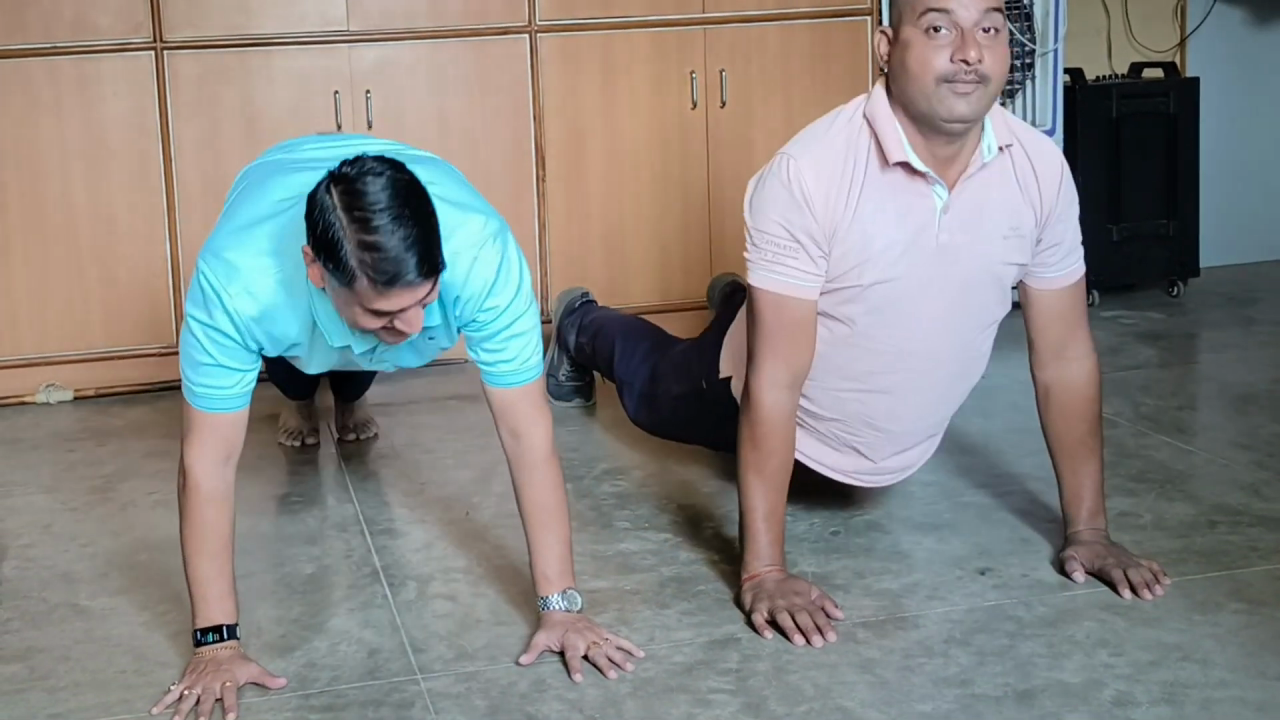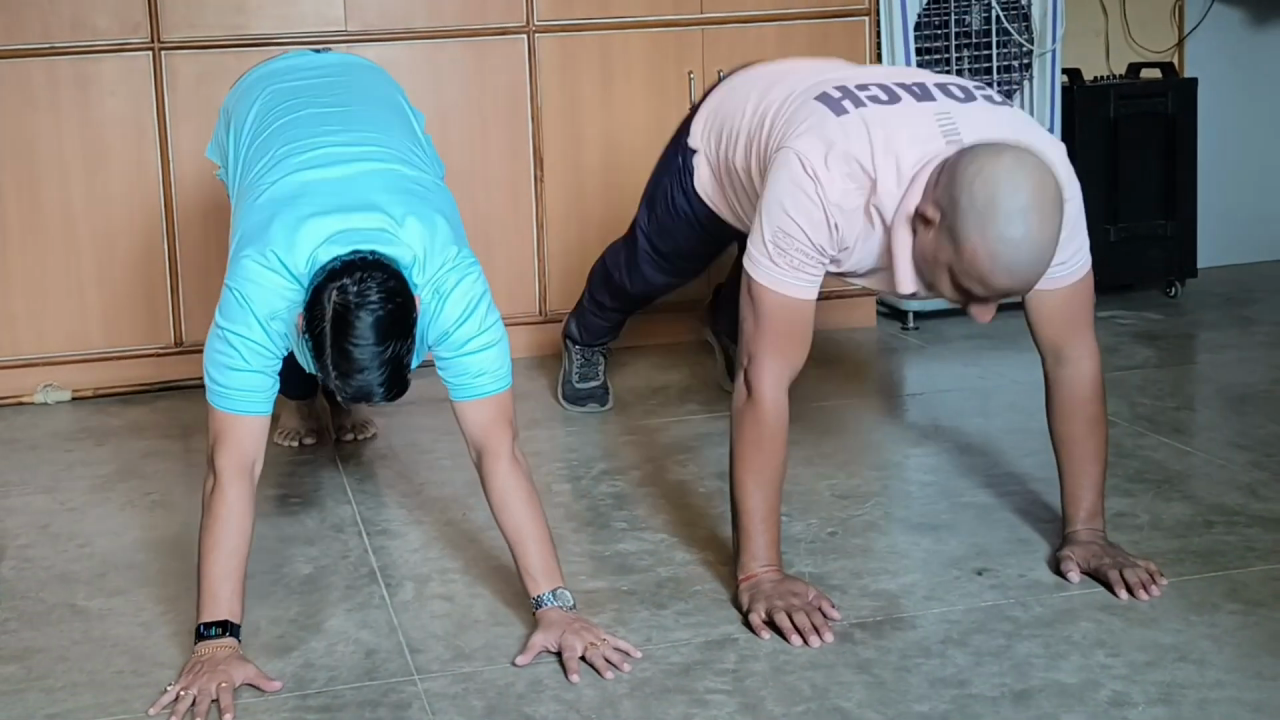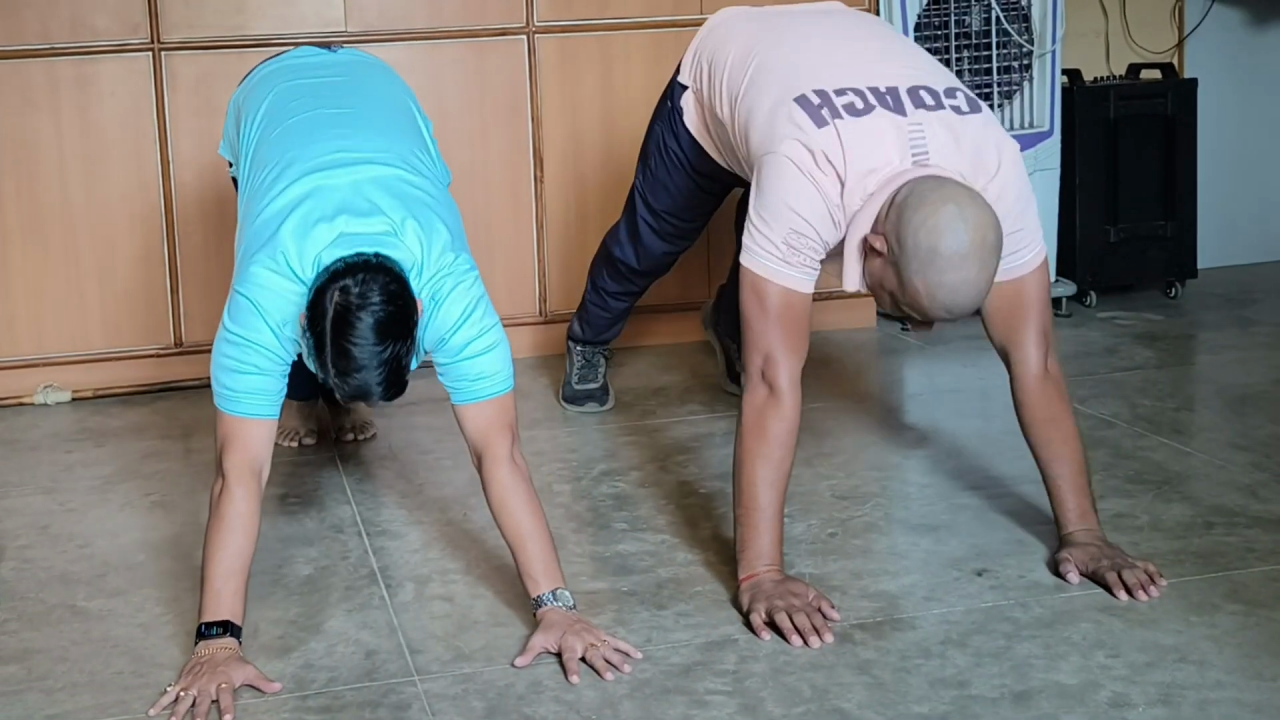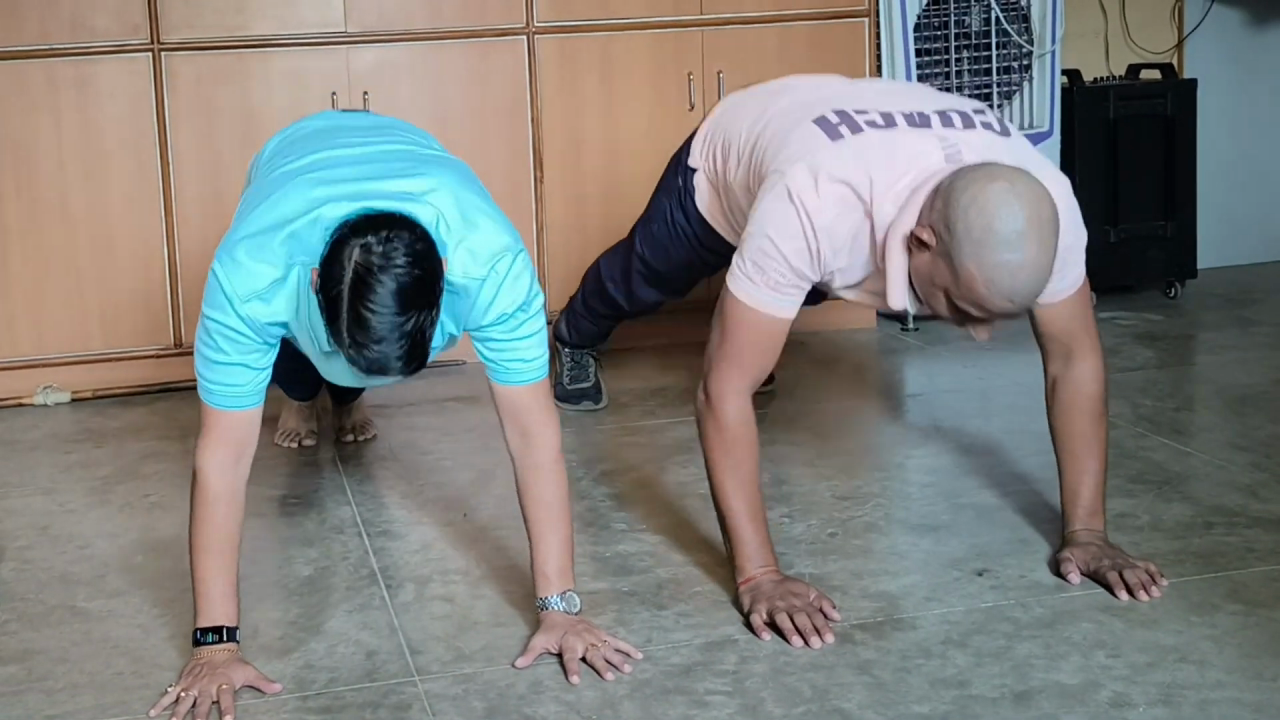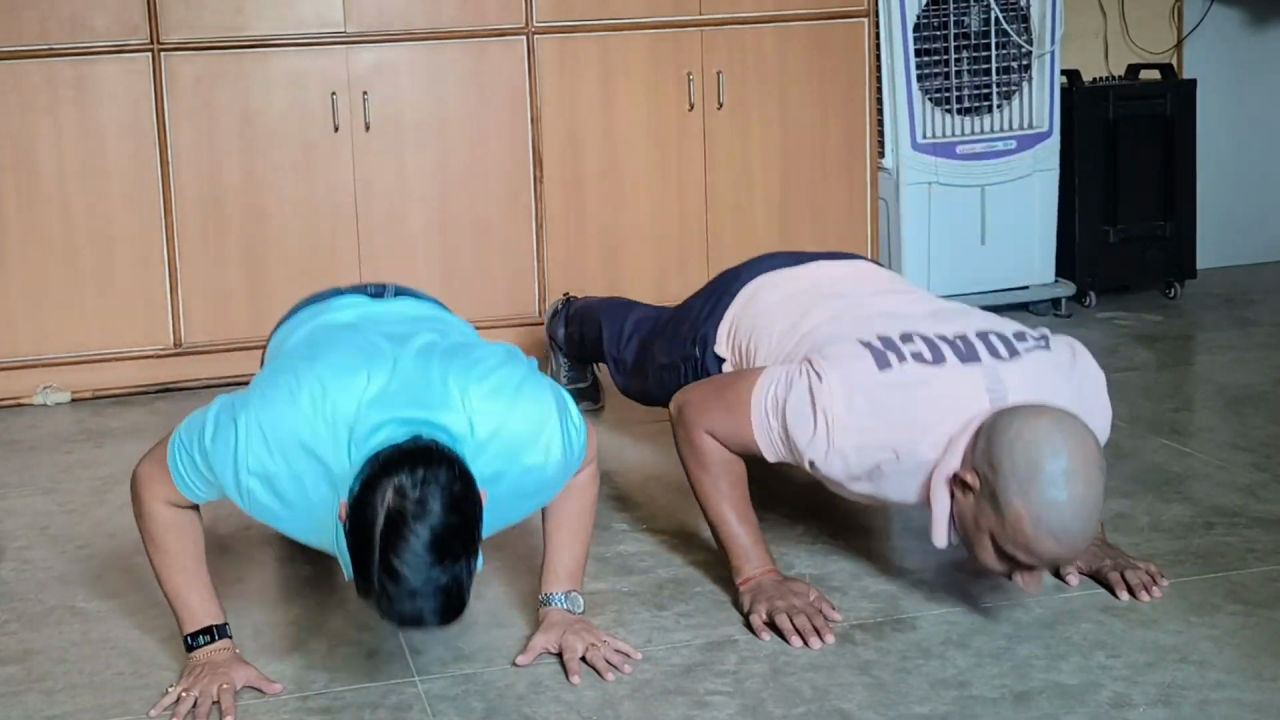
dt=0.3s
person 1, frame 1
left shoulder: (1038, 168)
right shoulder: (809, 173)
left elbow: (1065, 358)
right elbow: (774, 386)
left wrist: (1087, 530)
right wrist: (763, 570)
right hip: (755, 390)
right knee: (655, 399)
right ankle: (580, 332)
person 1, frame 2
left shoulder: (1046, 179)
right shoulder: (825, 177)
left elbow: (1072, 357)
right elbow: (766, 381)
left wrist: (1087, 532)
right wrist: (759, 571)
right hip: (727, 138)
right knee: (653, 263)
left ankle: (730, 326)
right ankle: (585, 335)
person 1, frame 3
left shoulder: (997, 176)
right shoulder: (811, 183)
left elbow: (1029, 354)
right elbow: (776, 378)
left wrist: (1081, 532)
right wrist: (759, 573)
left knee: (770, 270)
right knee: (647, 245)
left ankle: (729, 328)
right ankle: (588, 342)
person 1, frame 4
left shoulder: (1044, 198)
right shoulder: (816, 205)
left elbow: (1075, 359)
right elbow: (725, 390)
left wrist: (1086, 531)
right wrist: (757, 575)
right hip: (729, 153)
left knee: (784, 294)
right knee: (641, 282)
left ankle: (741, 319)
right ankle: (574, 338)
person 1, frame 5
left shoulder: (1080, 402)
right shoulder: (859, 428)
right elbow: (690, 413)
left wrist: (1087, 533)
right wrist: (755, 574)
left hip: (863, 288)
right hip: (762, 310)
right knee: (640, 350)
right ankle: (574, 325)
person 2, frame 1
left shoulder: (479, 248)
right shoulder: (236, 272)
left elbow: (528, 436)
right elbow: (208, 465)
left wrist: (560, 606)
right wrist: (216, 642)
left ankle: (349, 397)
right ankle: (299, 403)
person 2, frame 2
left shoulder: (449, 283)
right shoulder: (260, 292)
left elbow: (495, 449)
right elbow: (233, 470)
left wrist: (554, 604)
right wrist: (217, 640)
right knee: (295, 361)
left ankle: (340, 402)
right ankle: (300, 395)
person 2, frame 3
left shoulder: (448, 286)
right shoulder: (270, 295)
left elbow: (496, 449)
right elbow: (241, 471)
left wrist: (555, 605)
right wrist: (217, 640)
right knee: (300, 365)
left ankle: (340, 404)
right ankle: (300, 399)
person 2, frame 4
left shoulder: (490, 255)
right shoulder: (255, 266)
left elbow: (534, 429)
right elbow: (221, 458)
left wrist: (559, 606)
right wrist: (215, 642)
left knee: (355, 378)
right knee: (298, 352)
left ankle: (347, 397)
right ankle: (299, 397)
person 2, frame 5
left shoulder: (528, 431)
right shoulder: (275, 443)
left elbow: (581, 463)
right elbow: (153, 487)
left wrist: (562, 603)
right wrist: (208, 639)
left hip: (429, 328)
right hip: (317, 326)
